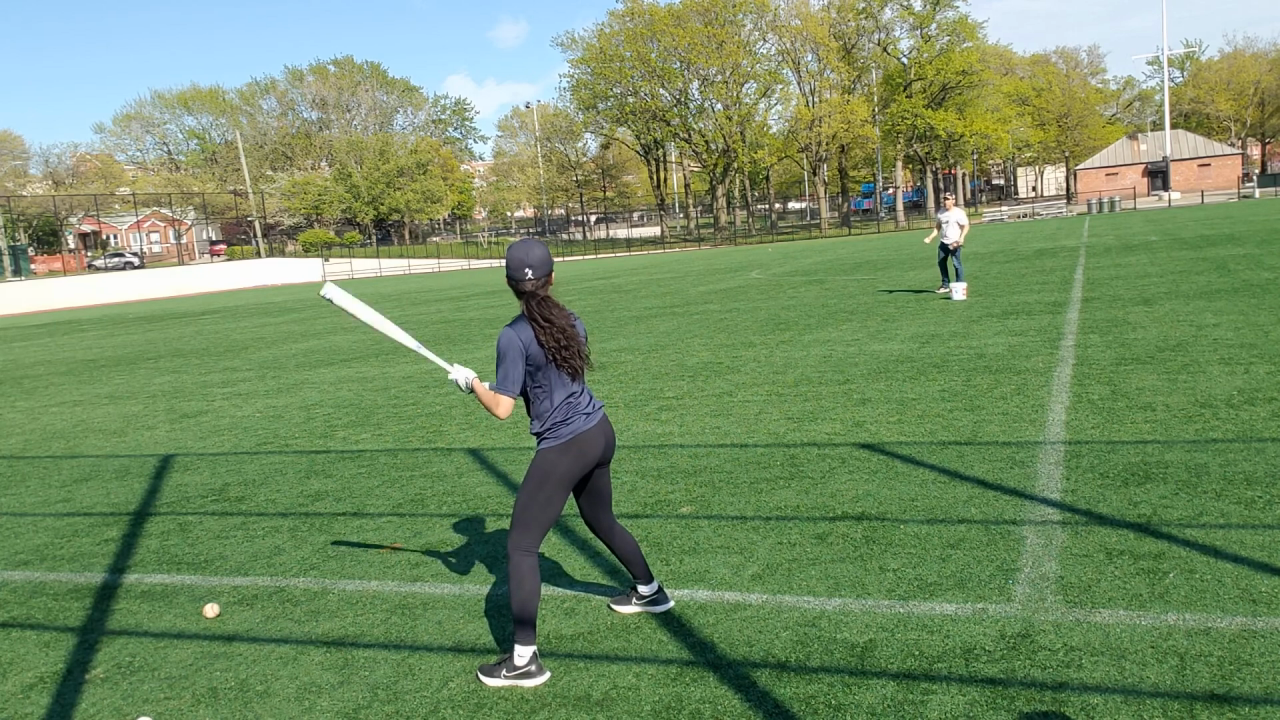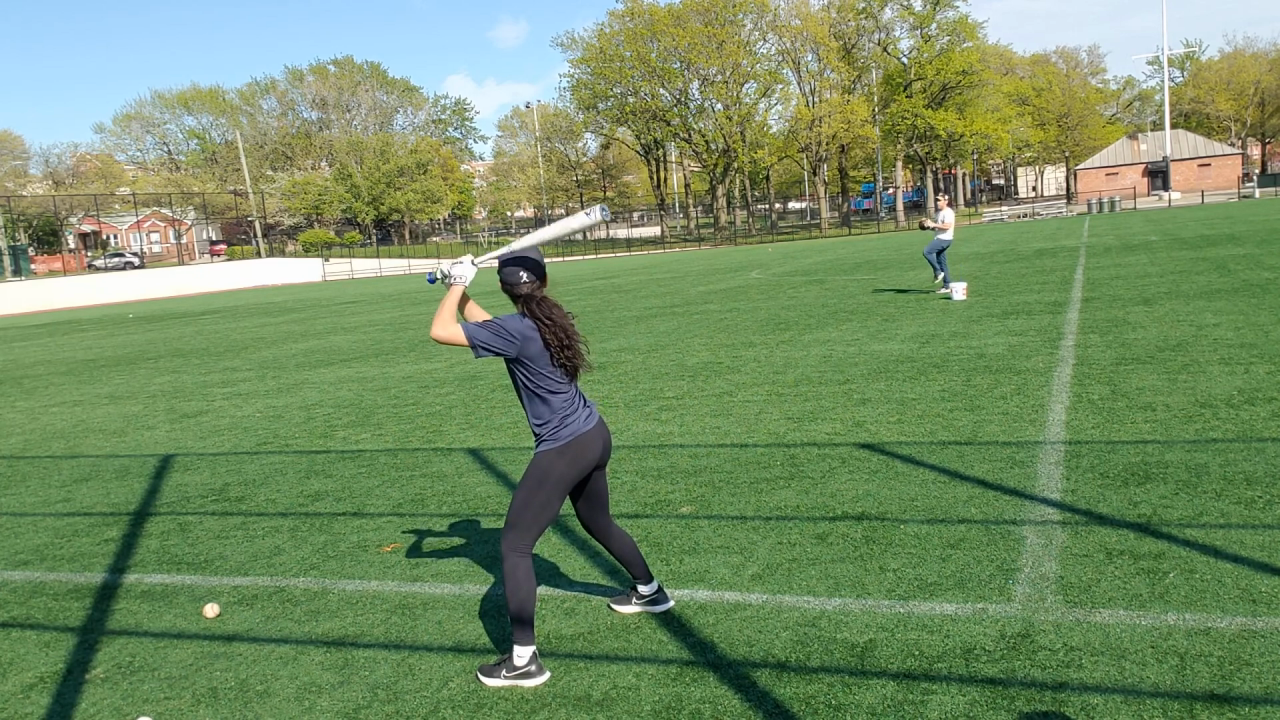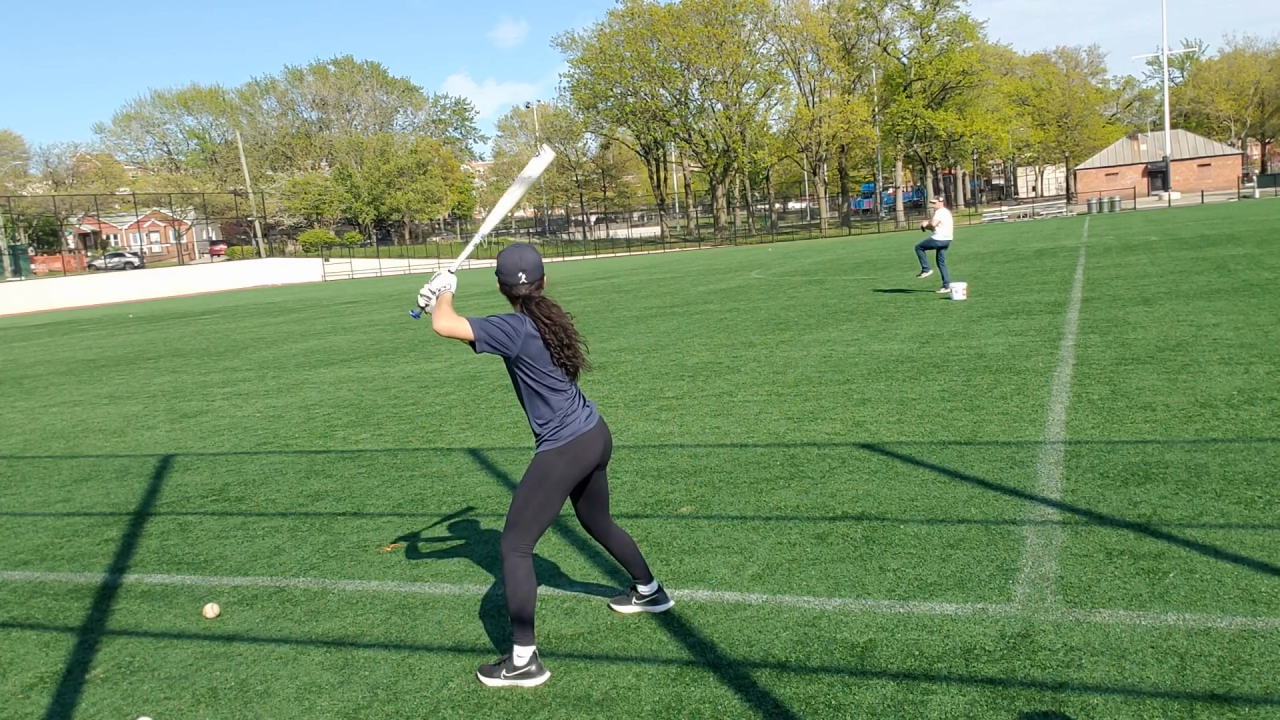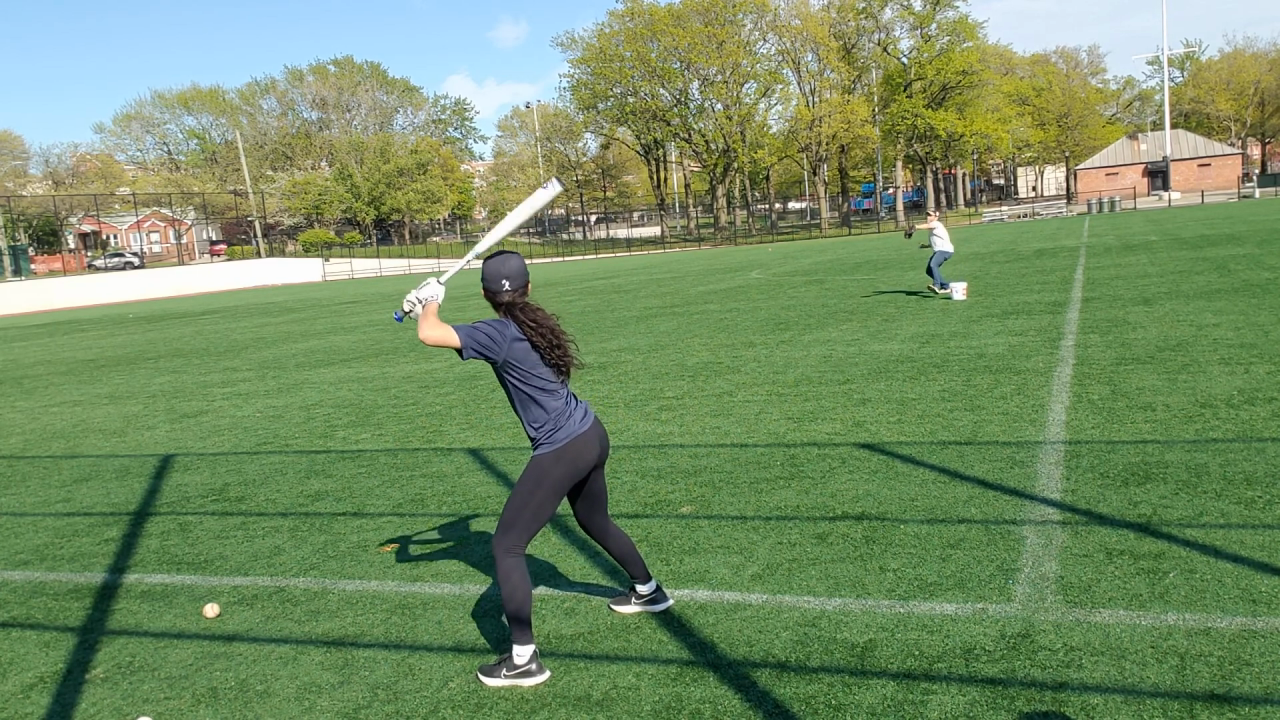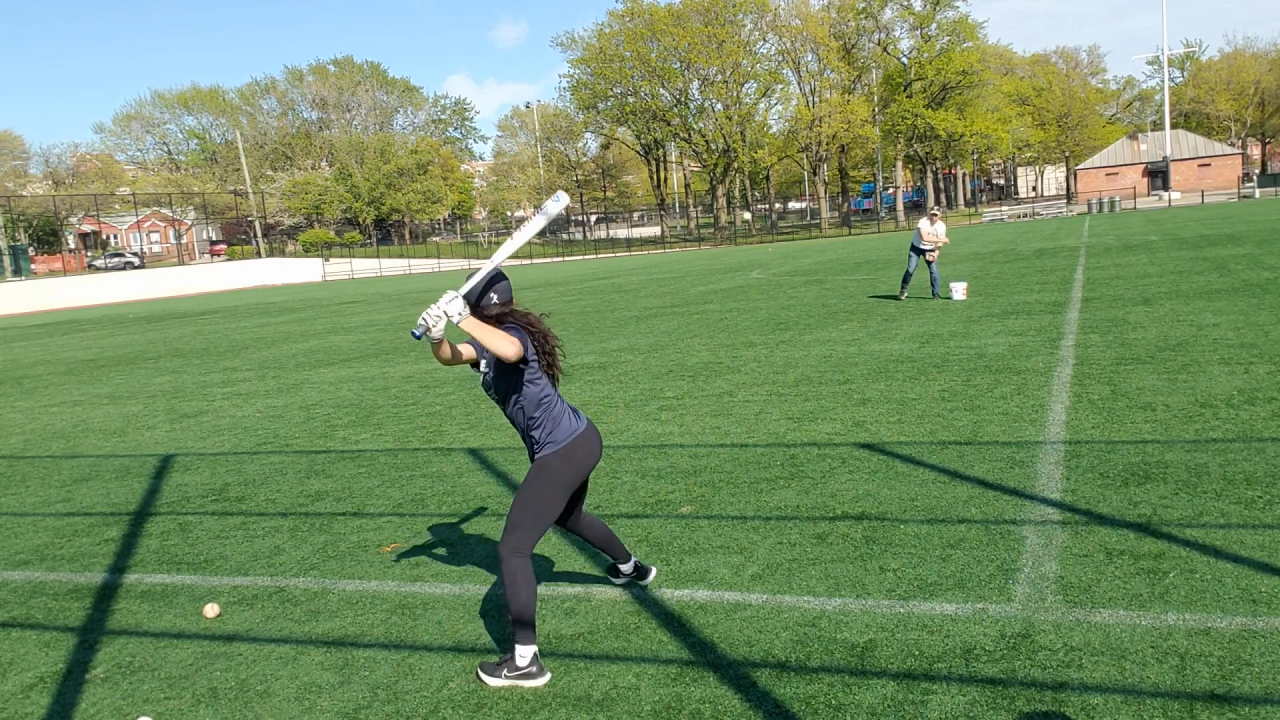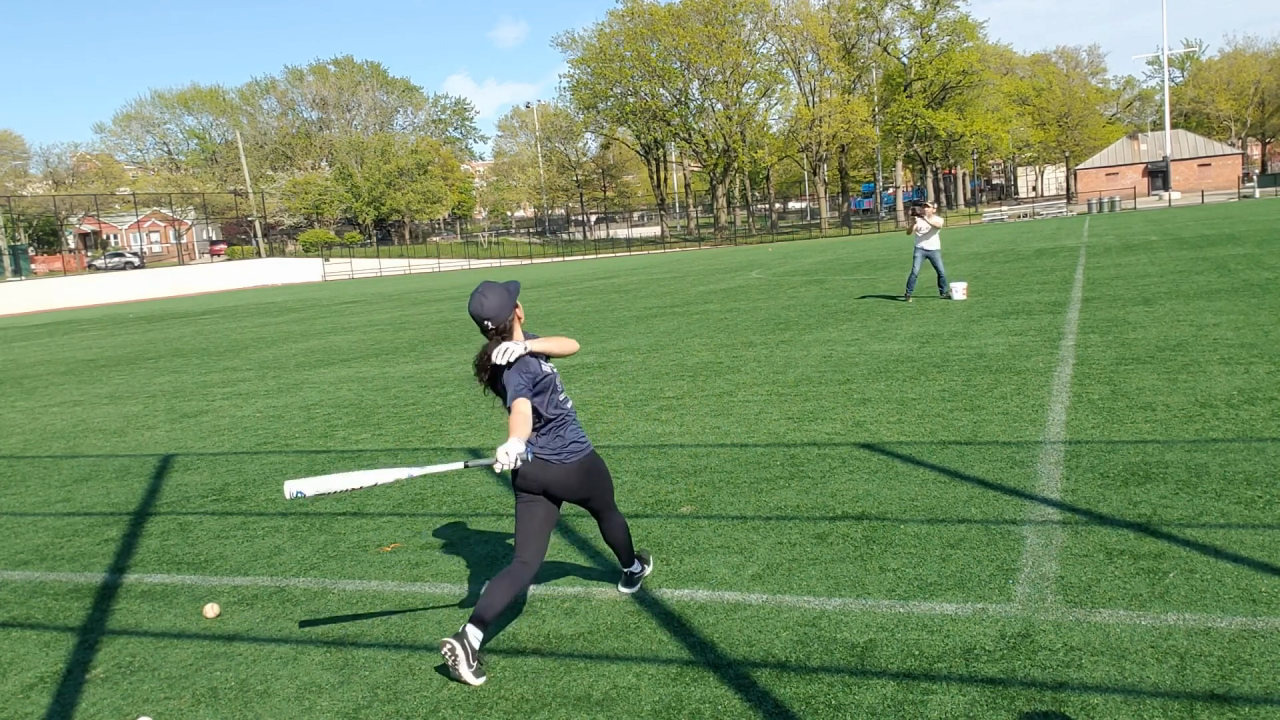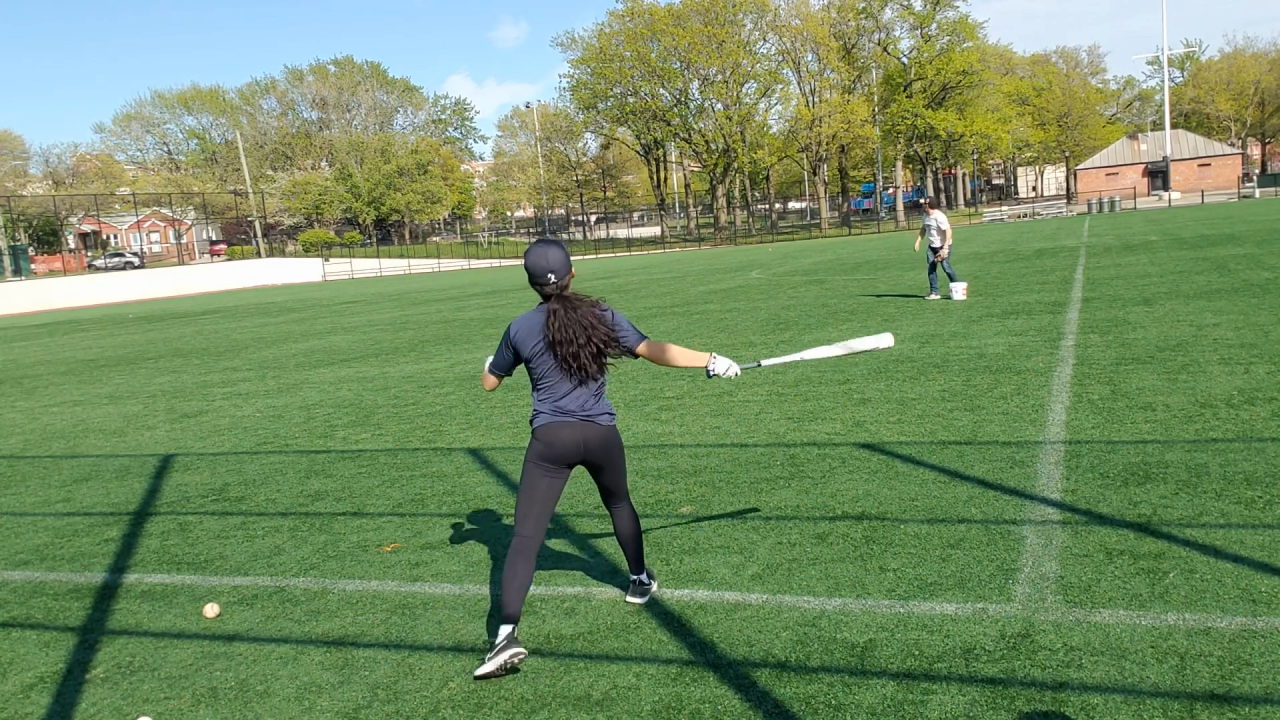
dt=0.7s
person 1, frame 1
left shoulder: (514, 336)
right shoulder: (572, 323)
left elbow: (502, 408)
left wrist: (471, 382)
right wrist: (504, 382)
left hip: (564, 448)
right hip: (599, 432)
left knee: (521, 546)
right knee: (601, 520)
left ankle: (525, 659)
right ankle: (650, 591)
person 1, frame 2
left shoulder: (517, 329)
right shoulder: (552, 319)
left elbow: (440, 332)
right elbow: (491, 325)
left wrist: (457, 284)
right wrist: (461, 293)
left hip: (563, 451)
right hip: (594, 436)
left knee: (514, 546)
right knee: (598, 522)
left ankle: (524, 660)
right ankle: (649, 591)
person 1, frame 3
left shoulder: (517, 328)
right shoulder: (548, 319)
left elbow: (444, 326)
right elbow: (479, 332)
left wrist: (443, 290)
right wrist: (439, 304)
left hip: (564, 450)
right hip: (595, 436)
left knee: (514, 546)
right knee: (597, 522)
left ankle: (525, 660)
right ankle: (650, 591)
person 1, frame 4
left shoulder: (502, 333)
right shoulder: (531, 325)
left elbow: (429, 336)
right elbow: (467, 343)
left wrist: (431, 302)
right wrist: (427, 310)
left hip: (561, 453)
right hip: (591, 437)
left knee: (506, 546)
right knee: (596, 523)
left ankle: (524, 660)
right ankle: (648, 591)
person 1, frame 5
left shoulder: (516, 337)
right shoulder: (492, 340)
left elbow: (509, 351)
right elbow: (450, 356)
left wrist: (460, 317)
right wrist: (436, 334)
left hip: (563, 453)
right hip: (580, 442)
left knee: (513, 550)
right knee: (568, 516)
left ankle: (525, 660)
right ankle: (630, 568)
person 1, frame 6
left shoulder: (520, 348)
right shoulder: (516, 367)
left elbow: (570, 346)
right elbow: (520, 413)
left wrist: (524, 343)
right wrist: (514, 444)
left hip: (533, 470)
right hip: (575, 464)
left knee: (525, 562)
right knee: (604, 509)
left ankle: (469, 636)
right ankle: (631, 570)
person 1, frame 7
left shoulder: (520, 327)
right shoulder: (601, 316)
left elbow: (489, 383)
right elbow: (653, 350)
left wrist: (489, 362)
right wrist: (711, 360)
left hip: (551, 438)
right hip: (599, 433)
left knee: (525, 536)
right knee: (618, 503)
left ankle: (507, 635)
right ankle: (639, 580)
